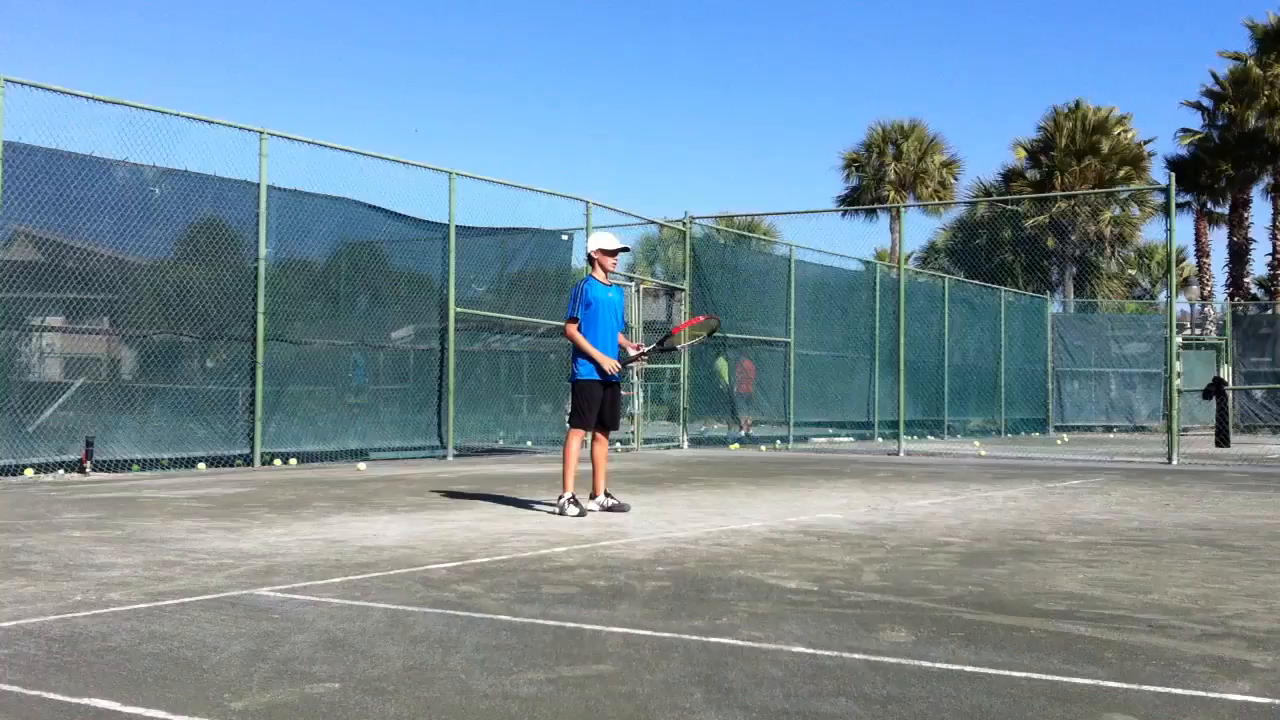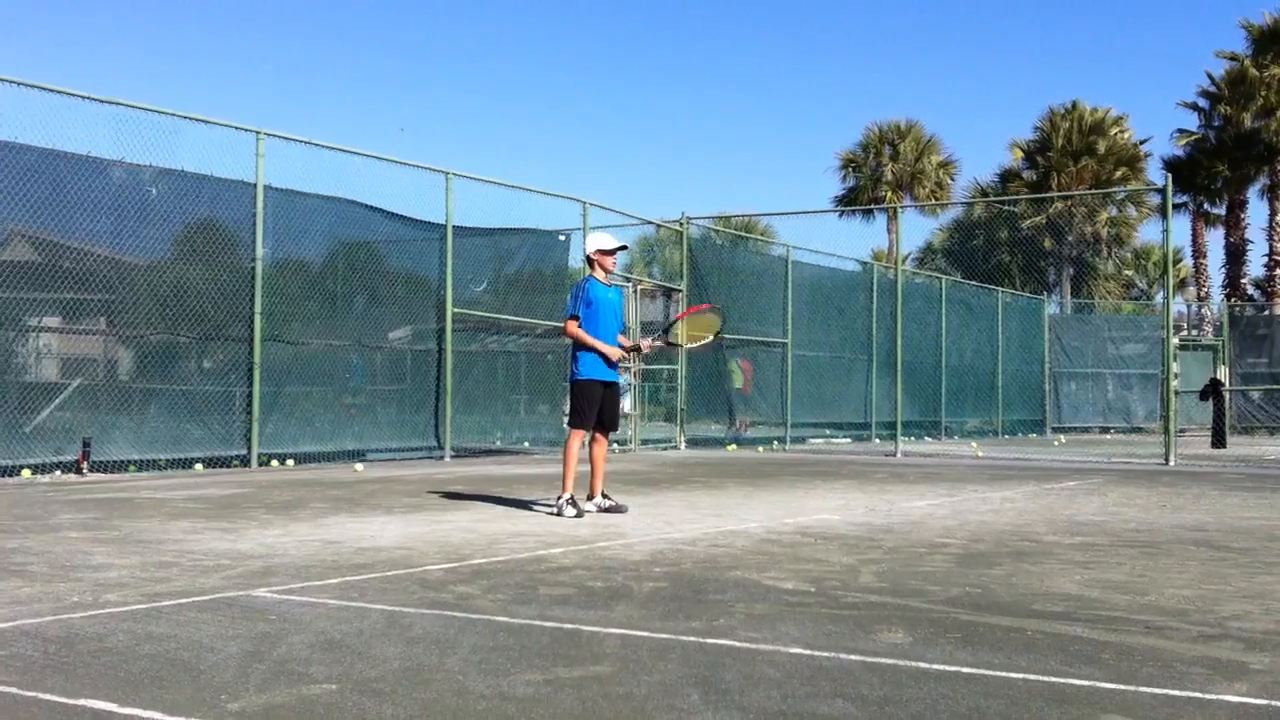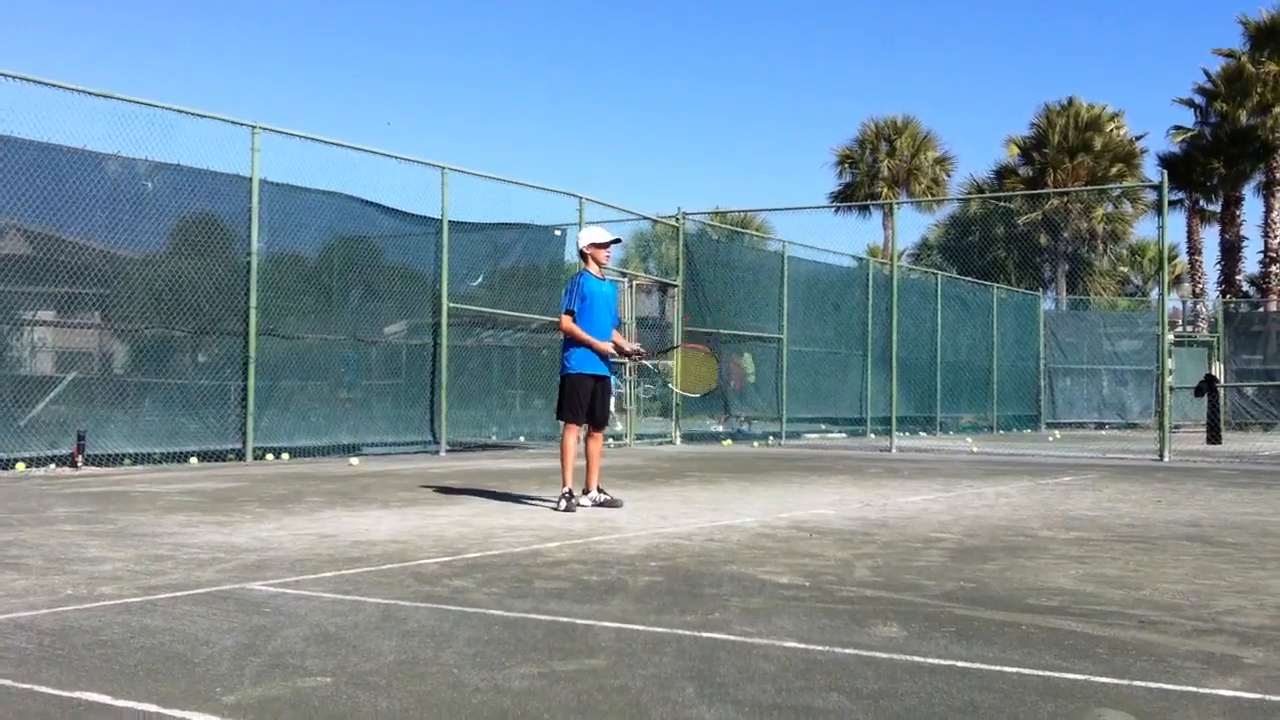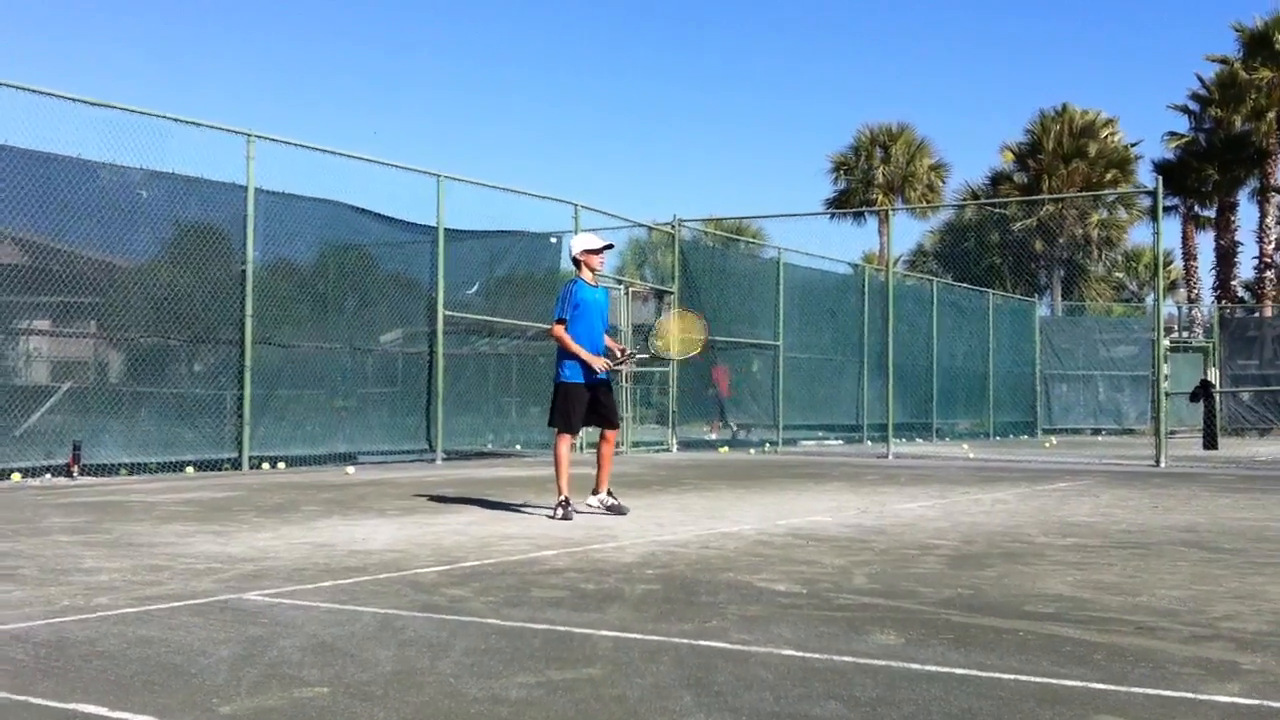
dt=0.4s
person 1, frame 1
left shoulder: (617, 293)
right shoulder: (584, 287)
right elbow: (570, 330)
left wrist: (628, 345)
right wrist: (600, 357)
left hip: (610, 374)
right hip: (587, 372)
left knee: (603, 433)
right knee: (578, 430)
left ankle: (599, 495)
right ankle: (567, 496)
person 1, frame 2
left shoulder: (616, 293)
right shoulder: (584, 287)
right elbow: (570, 328)
left wrist: (633, 344)
right wrist: (603, 349)
left hip: (610, 374)
right hip: (587, 372)
left knee: (601, 434)
right knee: (578, 431)
left ankle: (596, 496)
right ankle: (566, 497)
person 1, frame 3
left shoulder: (610, 287)
right shoulder: (579, 281)
right elbow: (565, 323)
left wrist: (625, 345)
right wrist: (597, 345)
left hip: (602, 368)
right hip: (578, 365)
left knee: (597, 429)
right knee: (573, 425)
left ankle: (592, 490)
right ankle: (567, 491)
person 1, frame 4
left shoulder: (603, 293)
right shoulder: (573, 288)
right elbow: (557, 331)
left wrist: (614, 347)
right wrist: (588, 357)
left hip: (599, 375)
right hip: (573, 374)
left knee: (610, 430)
right knee: (565, 434)
left ankle: (601, 493)
right ankle: (563, 499)
